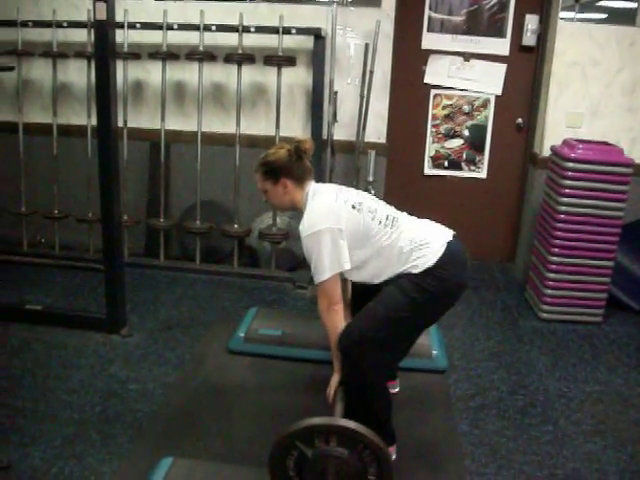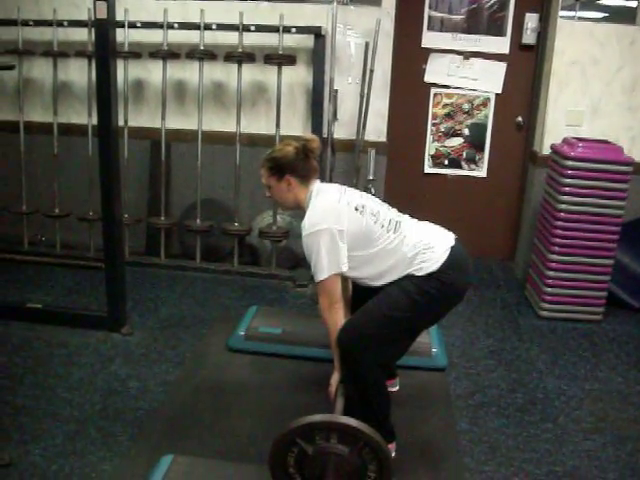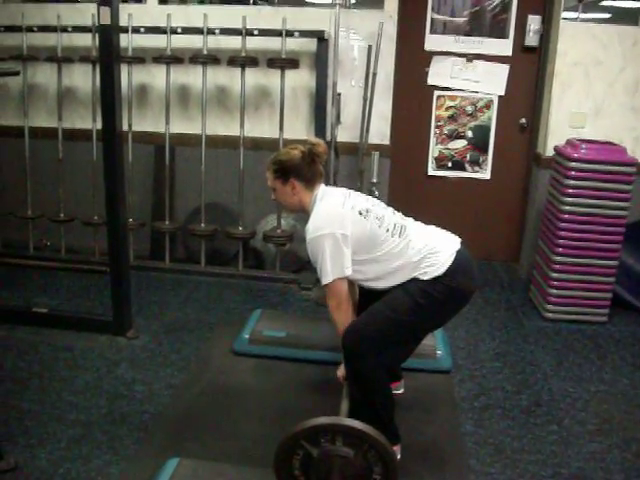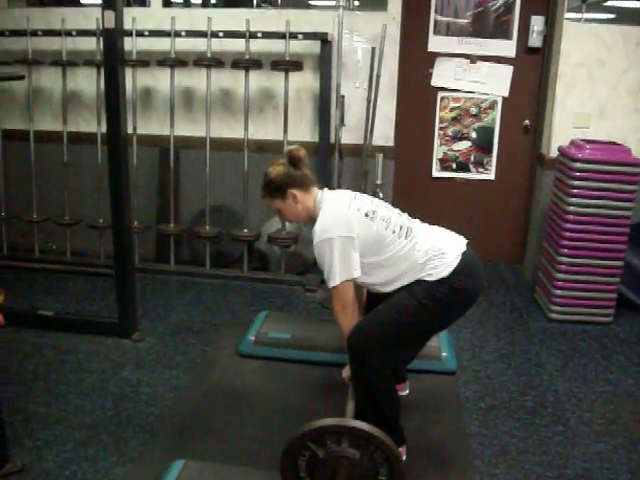
dt=0.3s
person 1, frame 1
left shoulder: (316, 222)
right shoulder: (326, 196)
left elbow: (330, 303)
right elbow: (341, 277)
left wrist: (339, 366)
right wrist: (346, 323)
left hip: (437, 270)
right hip: (437, 248)
left knee: (359, 345)
right knee: (362, 297)
left ankle: (377, 441)
right ankle: (383, 375)
person 1, frame 2
left shoulder: (318, 222)
right shoulder: (329, 195)
left elbow: (330, 302)
right elbow: (344, 278)
left wrist: (341, 365)
right wrist: (349, 319)
left hip: (439, 274)
right hip: (440, 252)
left knee: (355, 341)
right knee: (362, 299)
left ankle: (376, 438)
right ankle: (383, 373)
person 1, frame 3
left shoulder: (322, 226)
right shoulder: (335, 199)
left elbow: (337, 303)
right elbow: (350, 285)
left wrist: (349, 359)
right wrist: (354, 324)
left hip: (445, 278)
right hip: (446, 255)
left knee: (360, 343)
right knee: (367, 304)
left ankle: (381, 440)
right ankle: (387, 375)
person 1, frame 4
left shoulder: (329, 228)
right shoulder: (338, 200)
left elbow: (344, 306)
right elbow: (358, 284)
left wrist: (355, 360)
right wrist: (361, 323)
left hip: (450, 280)
right hip: (451, 257)
left knee: (366, 344)
right knee: (374, 306)
left ankle: (387, 441)
right ankle: (393, 377)
